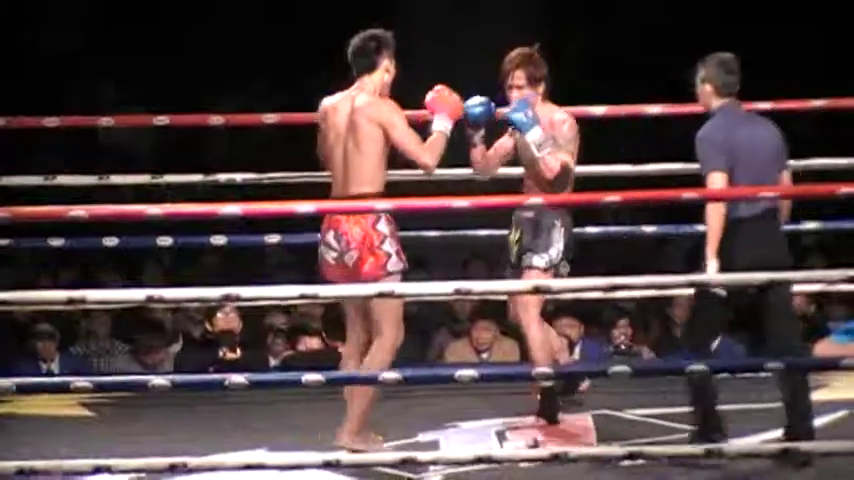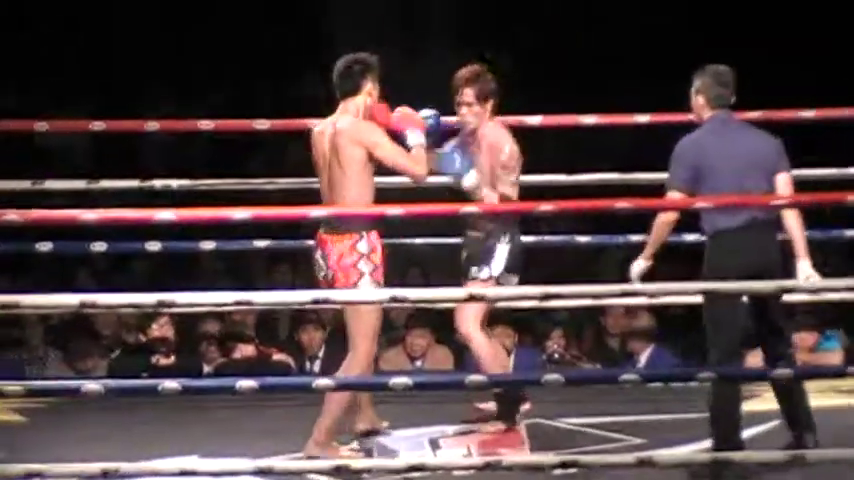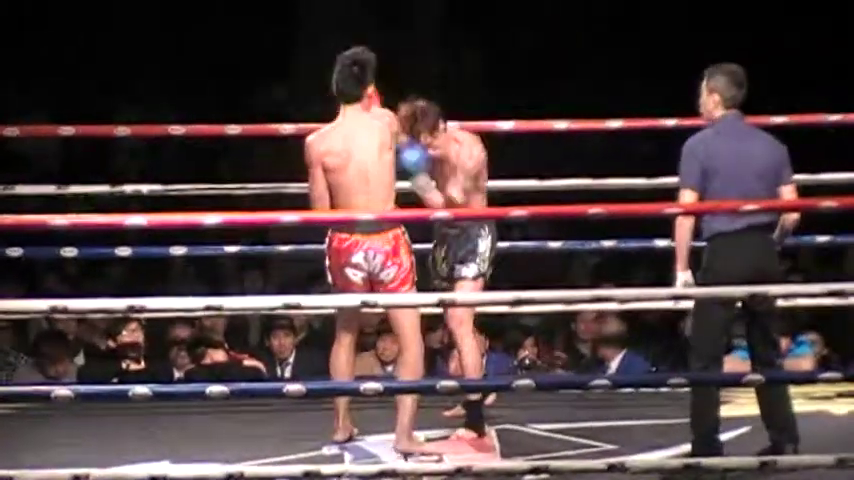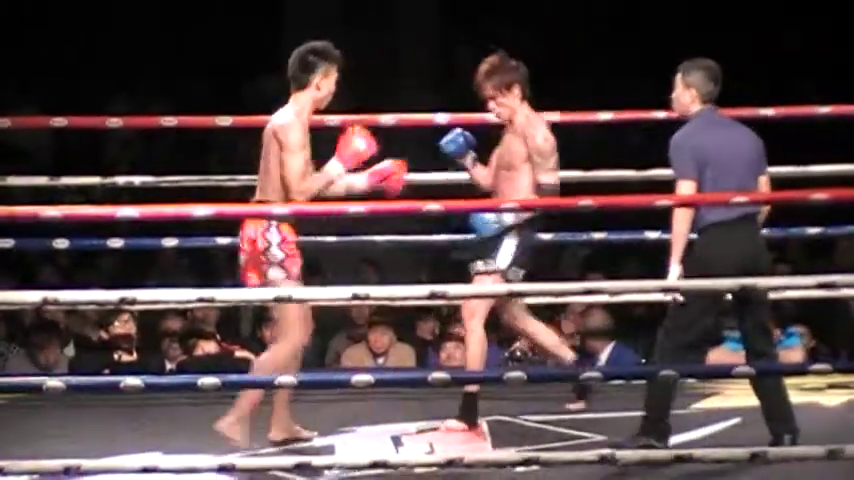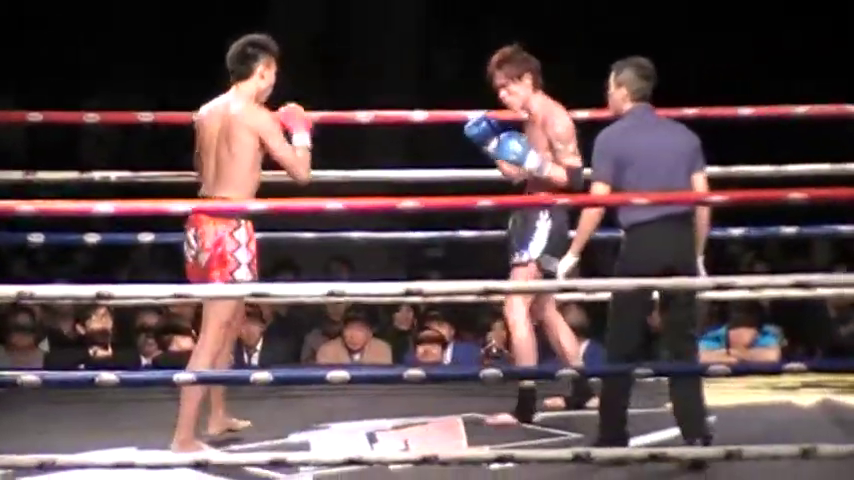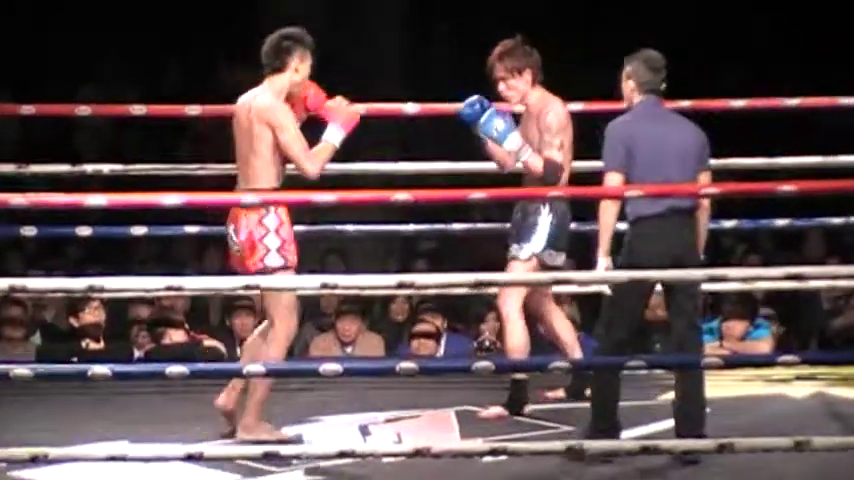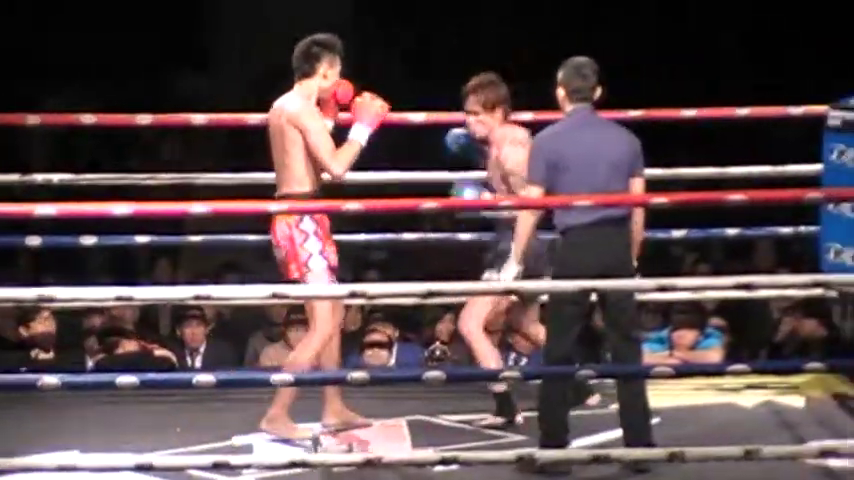
dt=0.5s
person 1, frame 1
left shoulder: (328, 106)
right shoulder: (381, 108)
right elbow: (427, 160)
right wrist: (443, 121)
left hip: (336, 225)
right hip: (369, 225)
left knee: (357, 336)
right knee: (388, 335)
left ankle: (355, 428)
right ankle: (352, 430)
person 1, frame 2
left shoulder: (319, 131)
right shoulder: (361, 129)
right elbow: (417, 170)
right wrist: (415, 133)
left hip: (328, 241)
right hip: (357, 243)
left knee: (362, 334)
right knee: (363, 350)
left ankle: (365, 415)
right ankle: (320, 439)
person 1, frame 3
left shoulder: (317, 143)
right shoulder: (384, 123)
left elbow: (320, 208)
left hip: (345, 244)
right hip: (388, 241)
left knee: (345, 335)
right knee: (411, 343)
left ankle: (342, 424)
right ankle: (404, 434)
person 1, frame 4
left shoulder: (289, 120)
right shoulder: (291, 125)
left elbow: (314, 184)
right elbow: (298, 192)
left wrist: (366, 177)
right wrist: (341, 161)
left hip: (274, 233)
right hip: (270, 235)
left knee: (294, 329)
right knee: (293, 338)
left ankle: (281, 424)
right ankle: (235, 419)
person 1, frame 5
left shoulder: (207, 112)
right shoulder: (256, 116)
right elbow: (301, 173)
right wrist: (300, 132)
left hip: (204, 223)
right hip: (230, 229)
left knee: (229, 325)
right knee: (213, 337)
left ankle: (218, 416)
right ankle: (184, 437)
person 1, frame 6
left shoulder: (247, 102)
right shoulder: (273, 106)
right elbow: (310, 167)
left wrist: (297, 116)
right wrist: (337, 128)
left hip: (249, 216)
right hip: (265, 218)
left knee: (279, 317)
right knee: (285, 327)
left ankle: (233, 394)
right ankle: (250, 421)
person 1, frame 7
left shoulder: (283, 107)
right shoulder: (301, 109)
right elbow: (335, 166)
left wrist: (328, 116)
right wrist: (364, 126)
left hip: (294, 219)
right hip: (301, 221)
left knee: (331, 316)
right knee: (323, 326)
left ankle: (334, 409)
right ankle: (277, 414)
person 2, frame 1
left shoulder: (713, 133)
right shoulder: (769, 129)
left elbow: (717, 198)
right elbow: (785, 193)
left wrist: (711, 257)
left hip: (739, 247)
right hip: (773, 242)
left knee: (697, 339)
right knee: (785, 344)
left ankle: (708, 431)
right ankle: (801, 437)
person 2, frame 2
left shoulder: (691, 146)
right shoulder: (766, 141)
left elbow: (671, 212)
right elbow: (788, 202)
left wrist: (645, 255)
right wrist: (803, 259)
left hip: (726, 251)
right hip: (765, 246)
left knee: (725, 354)
right knee: (776, 343)
left ankle: (727, 449)
right ankle: (803, 431)
person 2, frame 3
left shoulder: (699, 145)
right shoulder: (771, 145)
left elbow: (686, 212)
right elbow: (791, 211)
left wrist: (681, 267)
left hip: (723, 254)
right hip: (763, 253)
left knee: (706, 356)
right knee: (766, 350)
left ankle: (706, 451)
right ankle: (784, 440)
person 2, frame 4
left shoulder: (686, 138)
right shoulder: (748, 137)
left elbow: (684, 203)
right elbow: (763, 201)
left wrist: (675, 262)
left hip: (713, 246)
right hip: (751, 244)
left knee: (676, 342)
right knee: (760, 342)
left ankle: (653, 433)
right ankle: (783, 430)
person 2, frame 5
left shoulder: (612, 137)
right shoulder: (684, 135)
left elbow: (597, 204)
right elbow: (703, 200)
left wrist: (572, 253)
right wrist: (698, 255)
left hip: (641, 244)
right hip: (681, 242)
left knee: (623, 346)
right knee: (683, 344)
left ankle: (612, 439)
right ankle: (696, 435)
person 2, frame 6
left shoulder: (621, 128)
right shoulder: (691, 131)
left elbow: (612, 196)
right elbow: (704, 200)
left wrist: (603, 253)
right wrist: (696, 249)
left hip: (645, 237)
right hip: (684, 236)
left knee: (613, 337)
right knee: (688, 338)
left ankle: (603, 434)
right ankle: (692, 436)
person 2, frame 7
left shoulder: (549, 140)
right shoulder: (626, 138)
left elbow: (531, 206)
right elbow: (638, 207)
left wrist: (514, 261)
right wrist: (631, 257)
left hip: (577, 247)
right hip: (617, 245)
left knee: (560, 350)
right knee: (626, 346)
left ankle: (554, 448)
right ankle: (639, 445)
person 3, frame 1
left shoulder: (561, 122)
right shoulder: (519, 123)
left elbow: (560, 180)
right elbow: (483, 169)
left wrist: (533, 133)
right wrist: (476, 132)
left hip: (549, 222)
right hip: (525, 219)
left knee: (527, 311)
right knee: (520, 311)
left ankle: (548, 406)
person 3, frame 2
left shoulder: (504, 147)
right shoulder: (466, 135)
left elbow: (505, 208)
right elbow: (433, 168)
left wrist: (468, 177)
left hip: (498, 241)
right hip: (476, 239)
left knee: (466, 324)
right knee: (476, 324)
left ankle: (506, 409)
right ankle: (512, 393)
person 3, frame 3
left shoulder: (469, 150)
right shoulder: (417, 145)
left elbow: (446, 206)
left wrist: (419, 176)
left hip: (473, 235)
right hip: (446, 232)
left knee: (459, 324)
right knee: (457, 322)
left ankle: (475, 419)
right ankle: (477, 392)
person 3, frame 4
left shoulder: (536, 131)
right shoulder: (510, 130)
left elbow: (549, 194)
right elbow: (490, 181)
left wrist: (505, 218)
right wrist: (466, 157)
left hip: (513, 233)
right hip: (503, 233)
left knee: (472, 314)
right knee: (516, 317)
left ankle: (468, 412)
person 3, frame 5
left shoulder: (555, 118)
right shoulder: (529, 119)
left elbow: (574, 178)
right elbow: (515, 174)
left wrist: (533, 161)
right wrist: (491, 145)
left hip: (545, 219)
right hip: (530, 217)
left knee: (515, 310)
right knee: (542, 310)
left ankle: (525, 405)
person 3, frame 6
left shoulder: (552, 111)
right shoulder: (527, 112)
left elbow: (552, 174)
right elbow: (507, 163)
left wrist: (514, 141)
right wrist: (483, 128)
left hip: (546, 212)
right hip: (533, 211)
left knee: (509, 302)
right knee: (541, 302)
left ankle: (516, 396)
person 3, frame 7
left shoulder: (510, 150)
right shoulder: (512, 137)
right elbow: (496, 179)
left wrist: (484, 201)
right wrist: (469, 147)
left hip: (517, 243)
left knee: (469, 324)
right knee: (526, 324)
left ankle: (506, 408)
